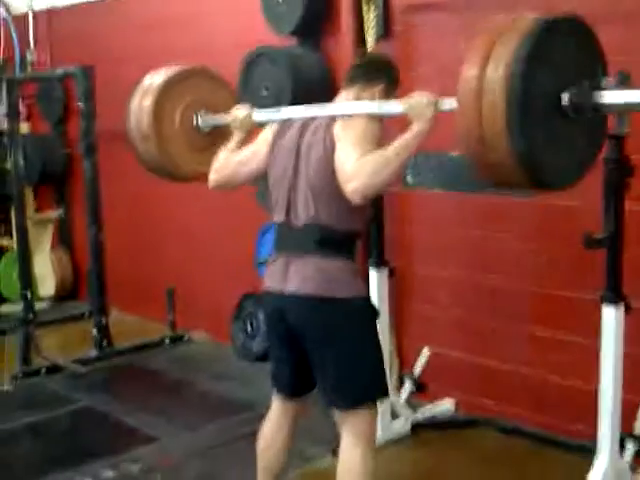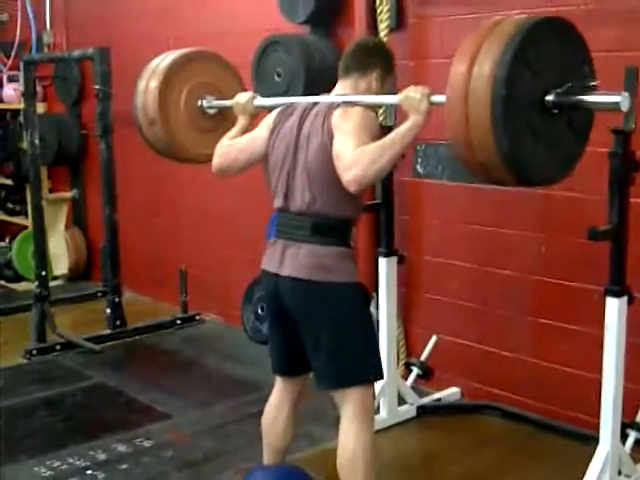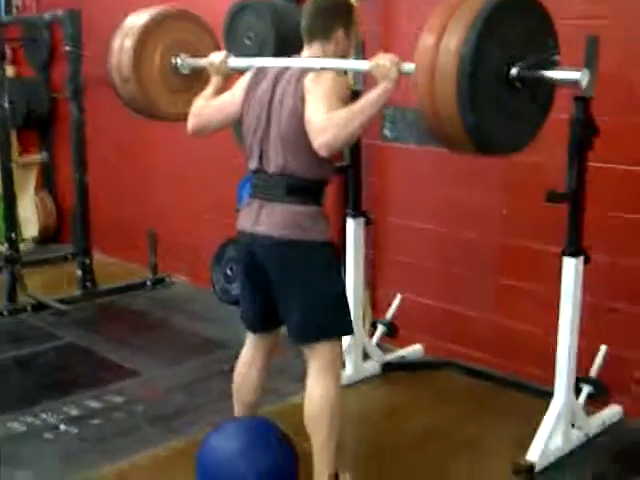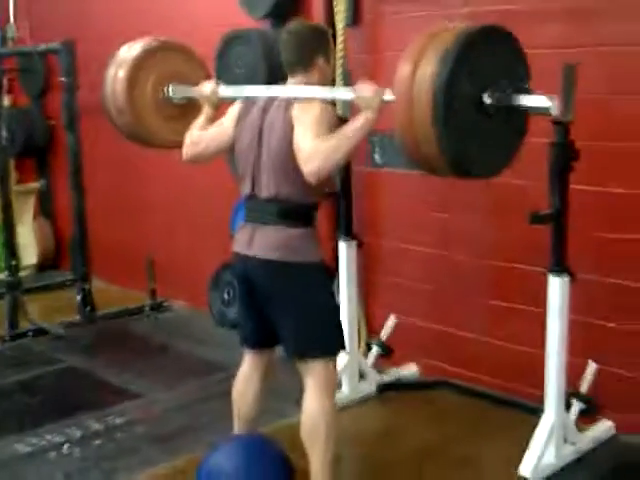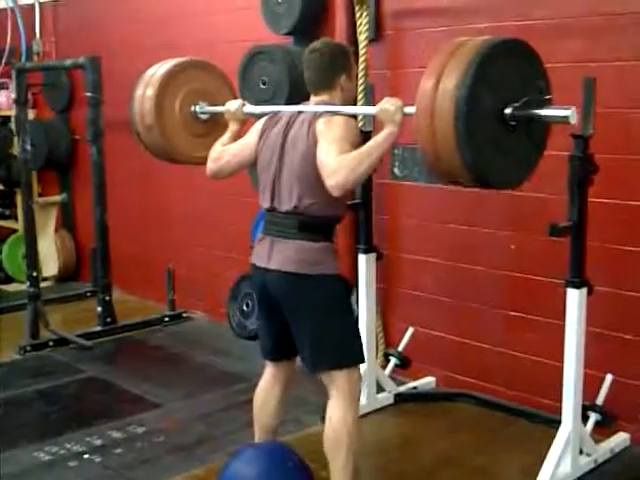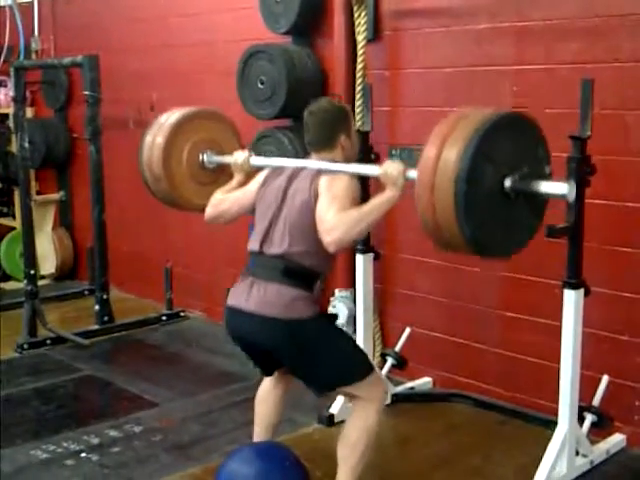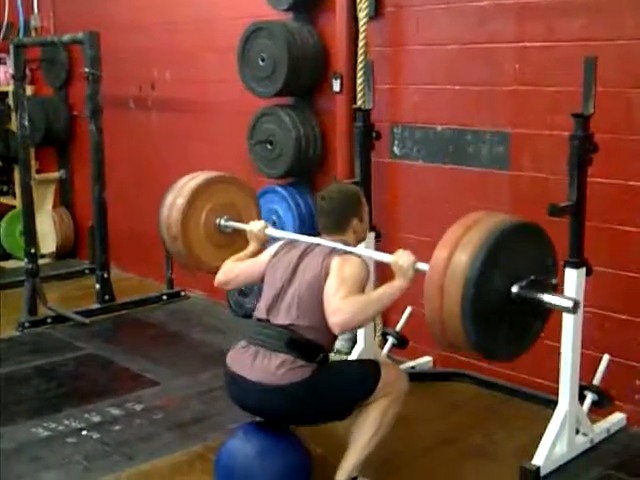
dt=0.7s
person 1, frame 1
left shoulder: (280, 128)
right shoulder: (357, 124)
left elbow: (219, 177)
right elbow: (358, 185)
left wrist: (238, 134)
right wrist: (418, 129)
left hip: (279, 283)
right hip: (329, 287)
left knee: (285, 403)
right knee: (357, 424)
person 1, frame 2
left shoulder: (282, 114)
right shoulder: (353, 114)
left elbow: (221, 162)
right elbow: (355, 173)
left wrist: (243, 117)
right wrist: (413, 121)
left hip: (277, 266)
right hip: (324, 271)
left knee: (287, 384)
right knee: (356, 404)
person 1, frame 3
left shoulder: (256, 75)
right shoulder: (325, 79)
left elbow: (196, 122)
right elbow: (325, 139)
left wrist: (216, 78)
right wrist: (381, 88)
left hip: (253, 224)
right hip: (298, 228)
left knee: (259, 339)
right knee: (324, 358)
person 1, frame 4
left shoulder: (246, 105)
right shoulder: (312, 107)
left elbow: (191, 149)
right elbow: (314, 164)
left wrist: (207, 106)
right wrist: (366, 115)
left hip: (249, 247)
right hip: (291, 252)
left knee: (255, 355)
right knee: (320, 374)
person 1, frame 5
left shoulder: (270, 122)
right shoulder: (335, 123)
left elbow: (215, 166)
right elbow: (338, 179)
left wrist: (233, 123)
right wrist: (388, 131)
left hip: (265, 261)
right hip: (308, 267)
left knee: (276, 369)
right knee: (344, 387)
person 1, frame 6
left shoulder: (272, 173)
right shoulder: (338, 180)
left elbow: (213, 212)
right elbow: (334, 235)
left wrist: (239, 175)
right wrist: (391, 192)
left hip: (239, 308)
right hip: (284, 314)
left knee: (279, 372)
right knee: (371, 394)
person 1, frame 7
left shoulder: (284, 247)
right shoulder: (348, 263)
left elbow: (224, 278)
right elbow: (340, 317)
left wrist: (254, 245)
right wrist: (399, 283)
left hip: (236, 379)
right hip: (280, 389)
right knee: (394, 382)
